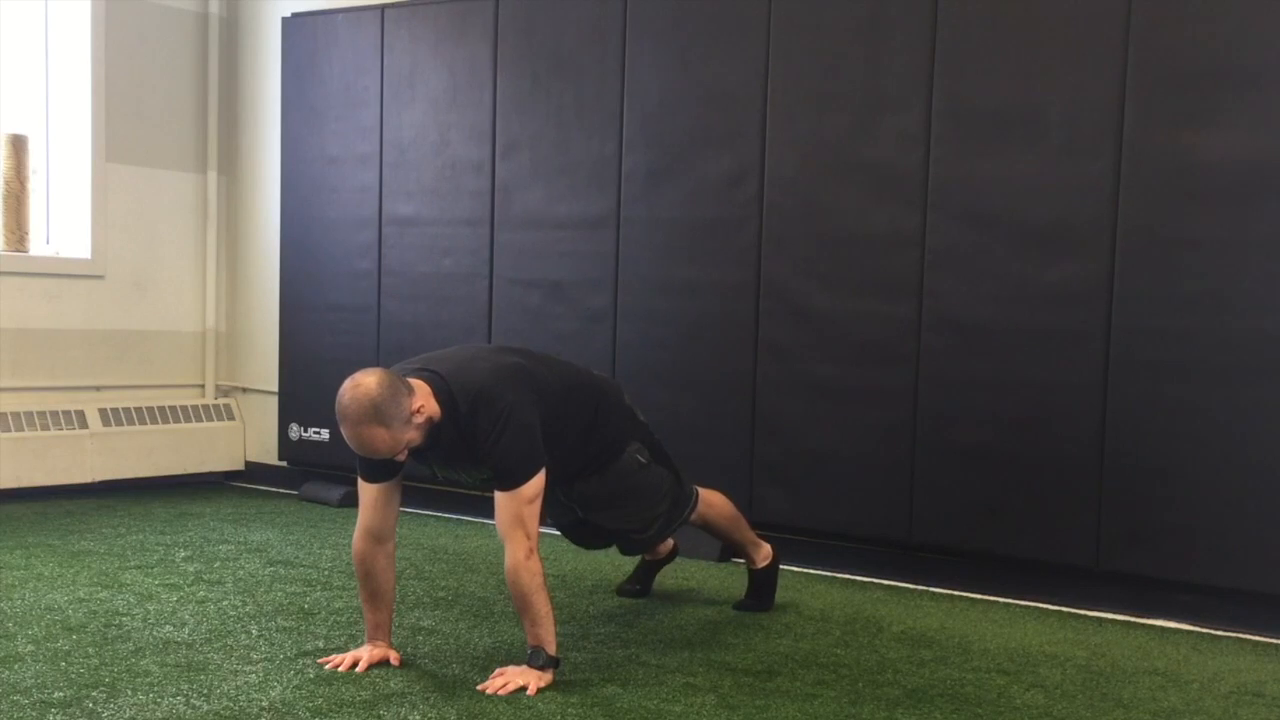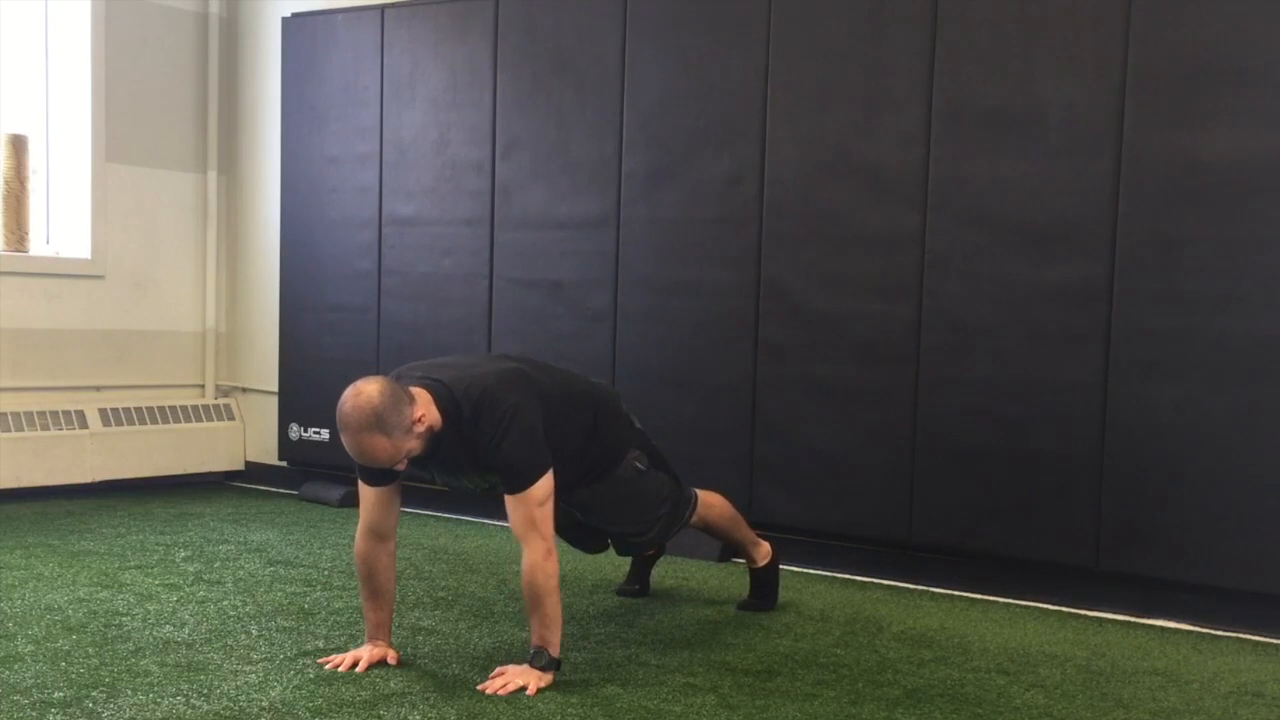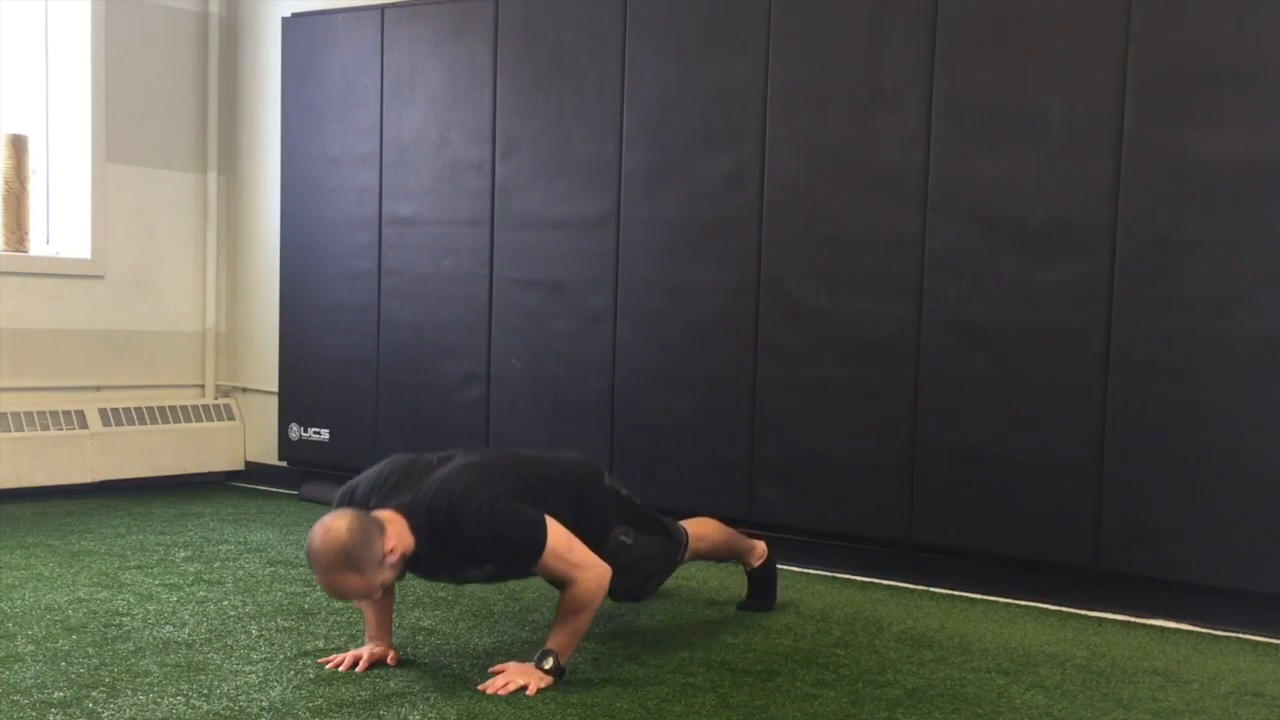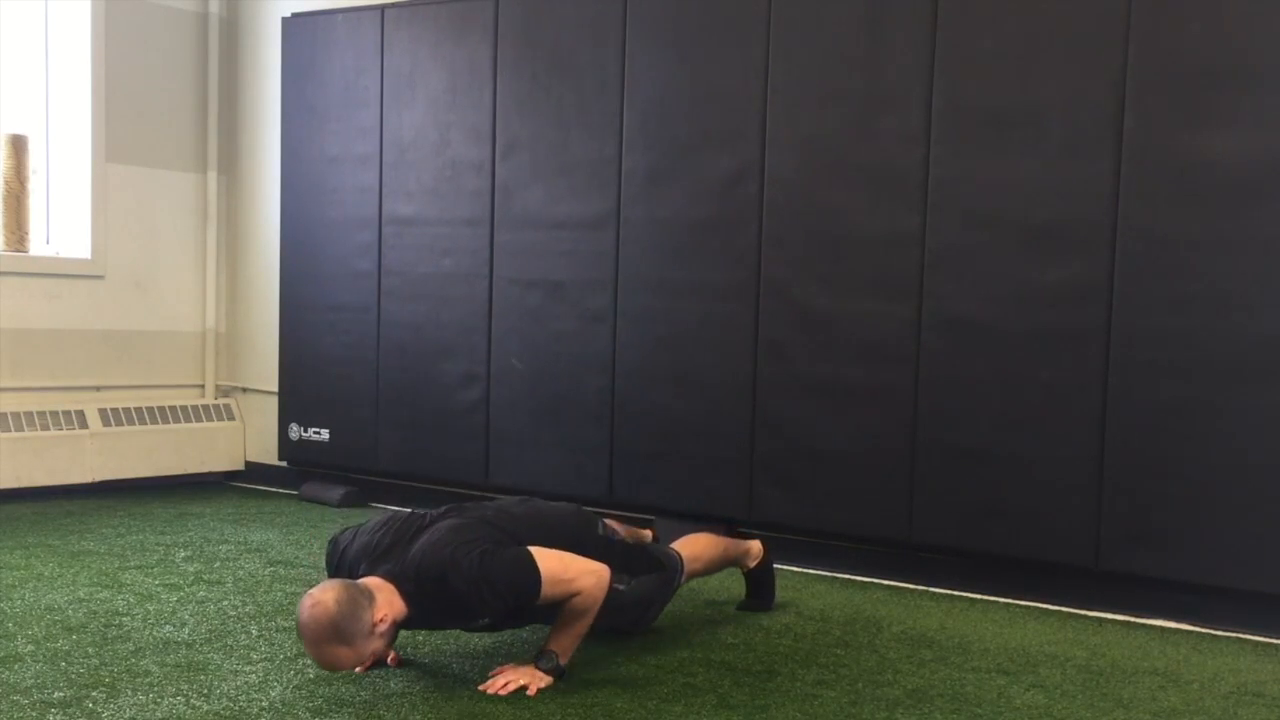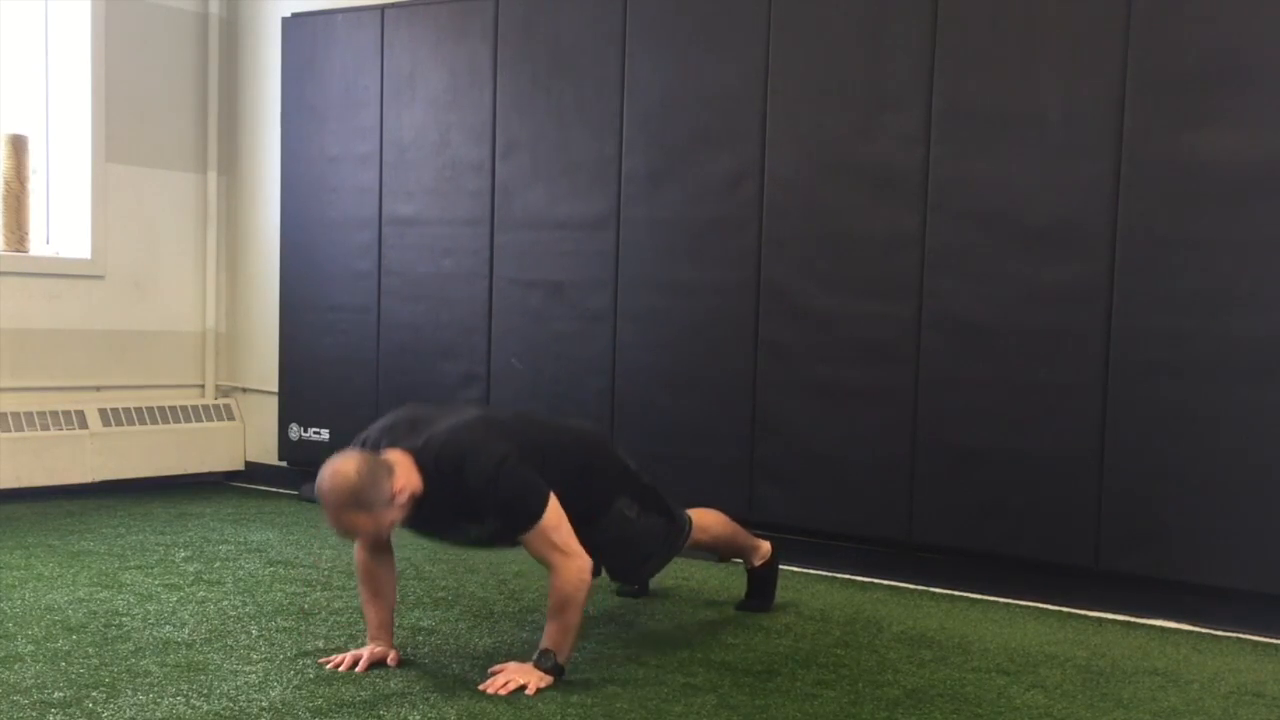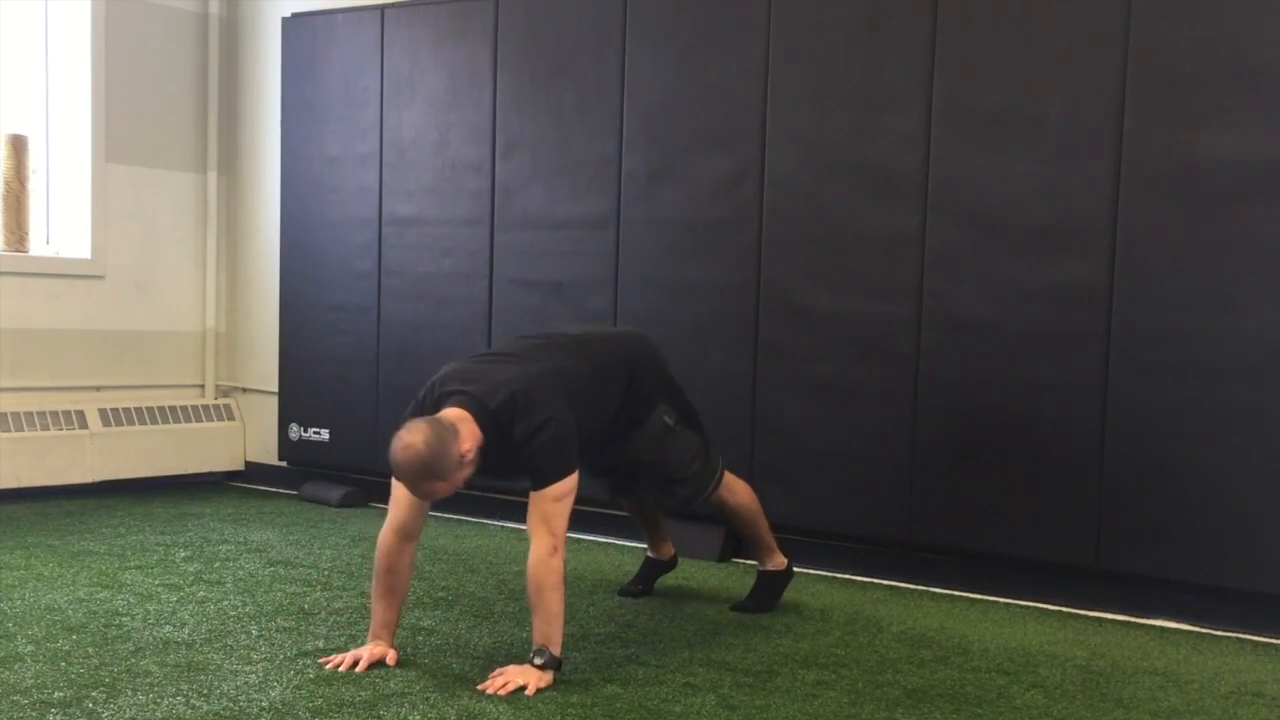
dt=0.5s
person 1, frame 1
left shoulder: (496, 408)
right shoulder: (381, 412)
left elbow: (520, 547)
right elbow: (373, 535)
left wrist: (542, 661)
right wrist: (376, 640)
left hip: (599, 433)
right hip: (545, 457)
left knee: (676, 507)
right knee: (598, 537)
left ankle: (759, 556)
right ankle: (656, 553)
person 1, frame 2
left shoulder: (497, 415)
right shoulder: (381, 422)
left elbow: (536, 547)
right elbow: (375, 534)
left wrist: (542, 662)
right wrist: (377, 637)
left hip: (597, 439)
right hip: (547, 461)
left knee: (678, 510)
right knee: (591, 535)
left ankle: (759, 556)
right ankle: (645, 556)
person 1, frame 3
left shoulder: (475, 514)
right shoulder: (358, 508)
left elbow: (592, 574)
left wrist: (546, 664)
right wrist: (378, 639)
left hip: (583, 506)
right hip: (541, 508)
left knee: (672, 547)
left ankle: (755, 556)
person 1, frame 4
left shoulder: (459, 572)
right shoulder: (348, 557)
left elbow: (592, 577)
left wrist: (547, 664)
right wrist: (375, 647)
left hip: (577, 551)
right hip: (526, 532)
left knee: (670, 567)
left ankle: (749, 553)
right ankle: (638, 536)
person 1, frame 5
left shoulder: (484, 468)
right shoulder: (369, 461)
left elbow: (573, 564)
right elbow: (374, 546)
left wrist: (546, 664)
right wrist: (379, 638)
left hip: (584, 473)
right hip: (541, 486)
left knee: (674, 532)
left ankle: (758, 555)
right ankle: (636, 570)
person 1, frame 6
left shoulder: (536, 423)
right shoulder: (424, 420)
left elbow: (546, 544)
right elbow: (398, 534)
left wrist: (543, 662)
right wrist: (379, 639)
left hip: (636, 382)
right hip: (583, 377)
left knee: (703, 484)
right knee: (629, 484)
left ankle: (773, 565)
right ankle: (661, 555)
